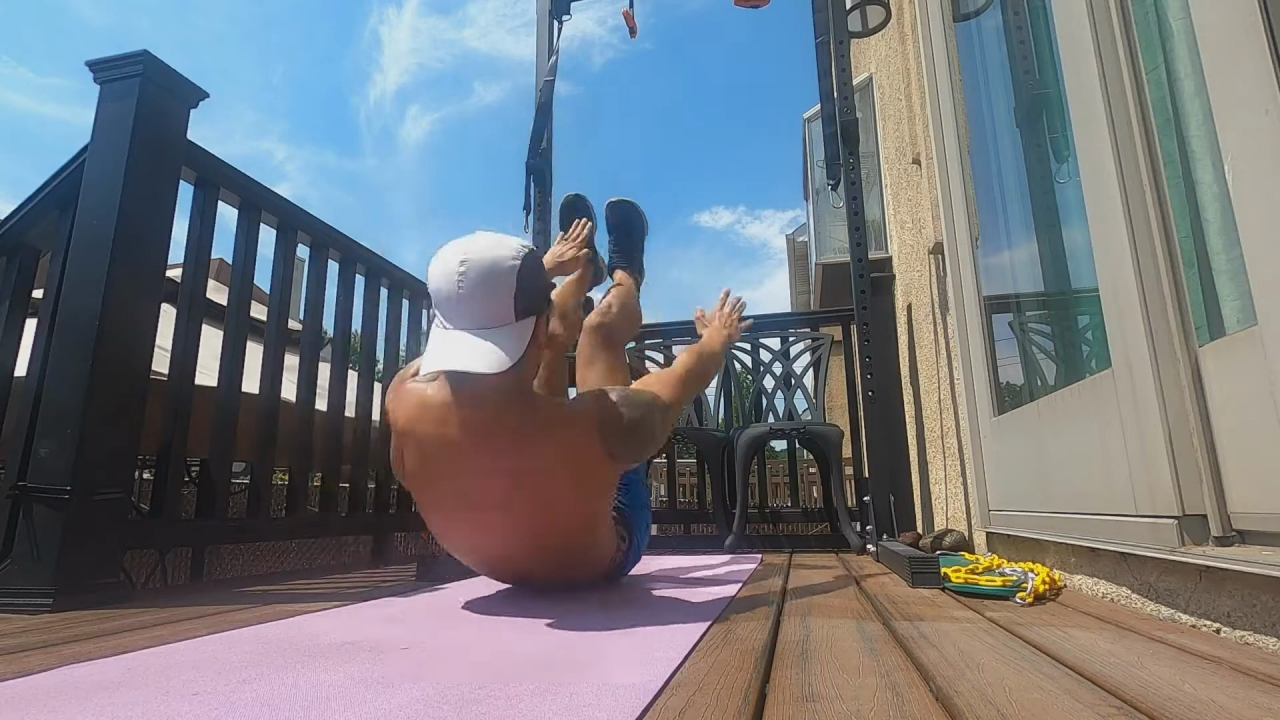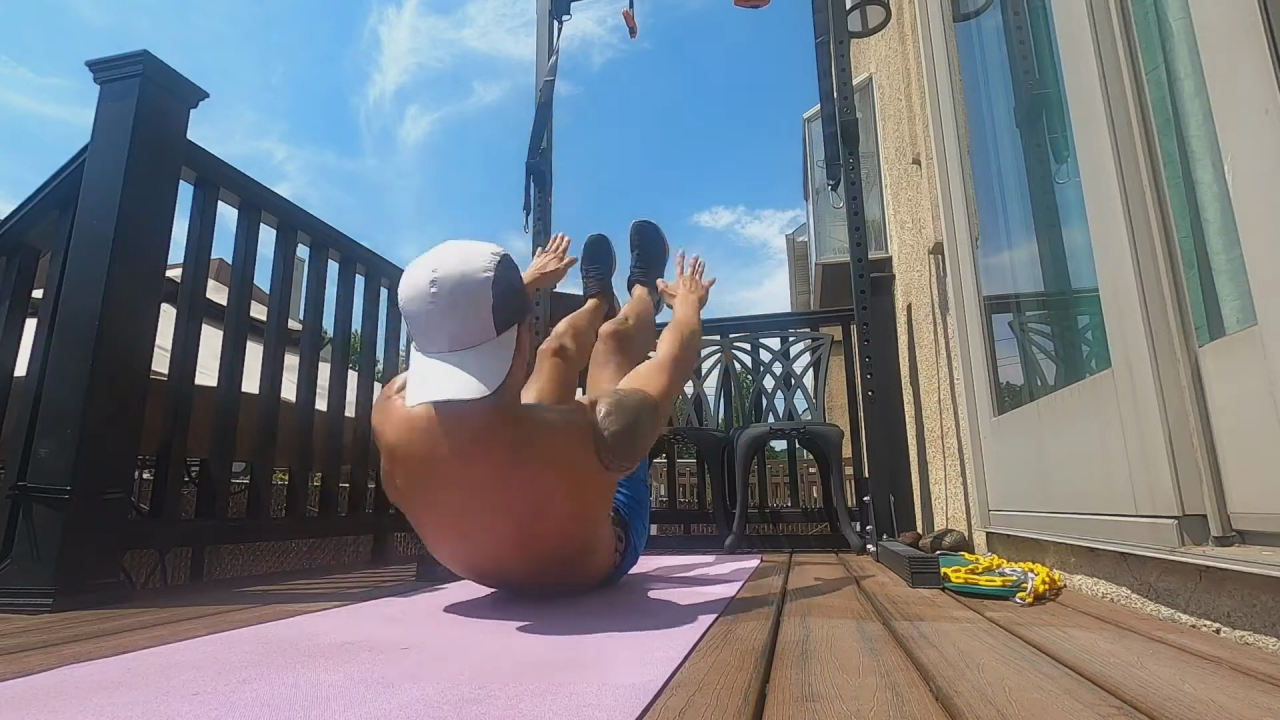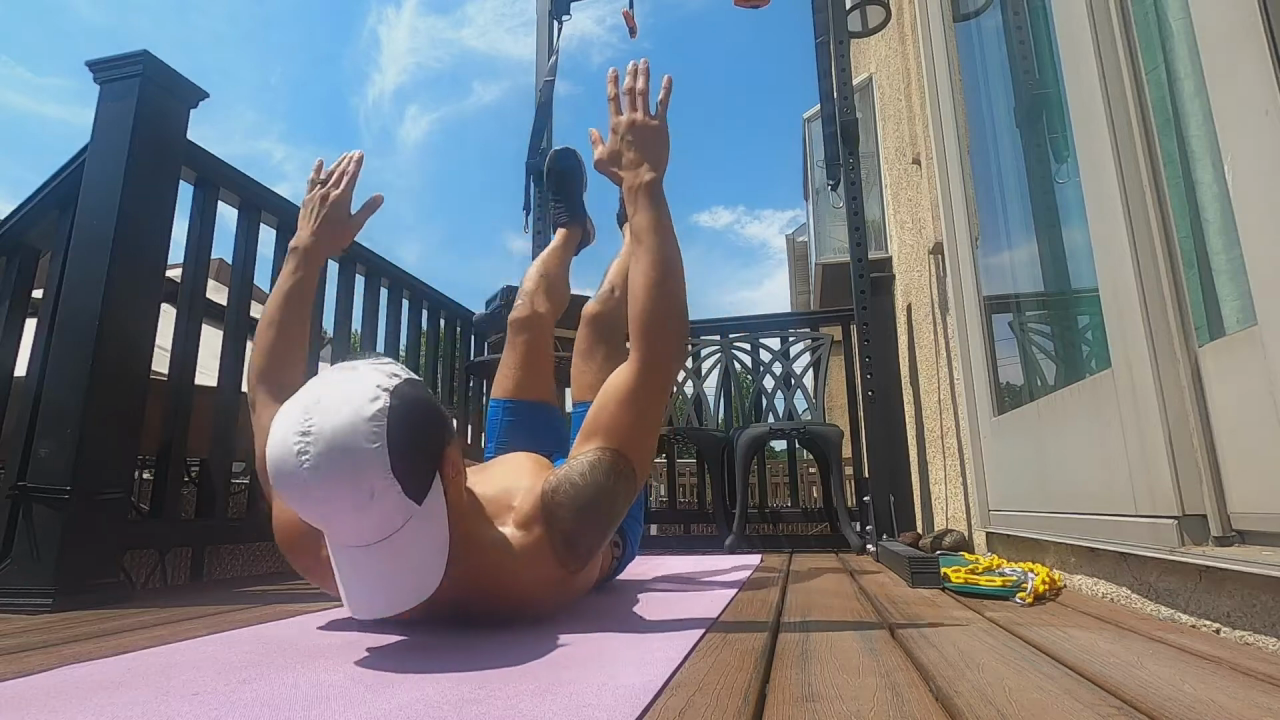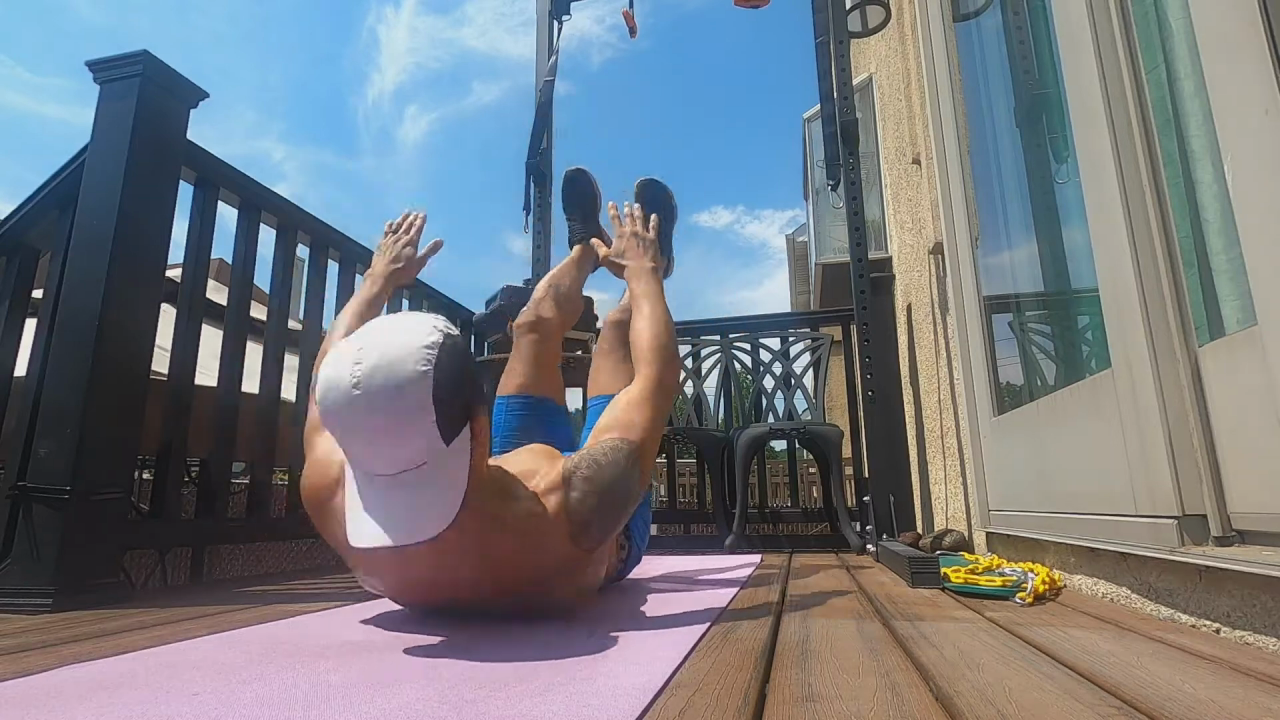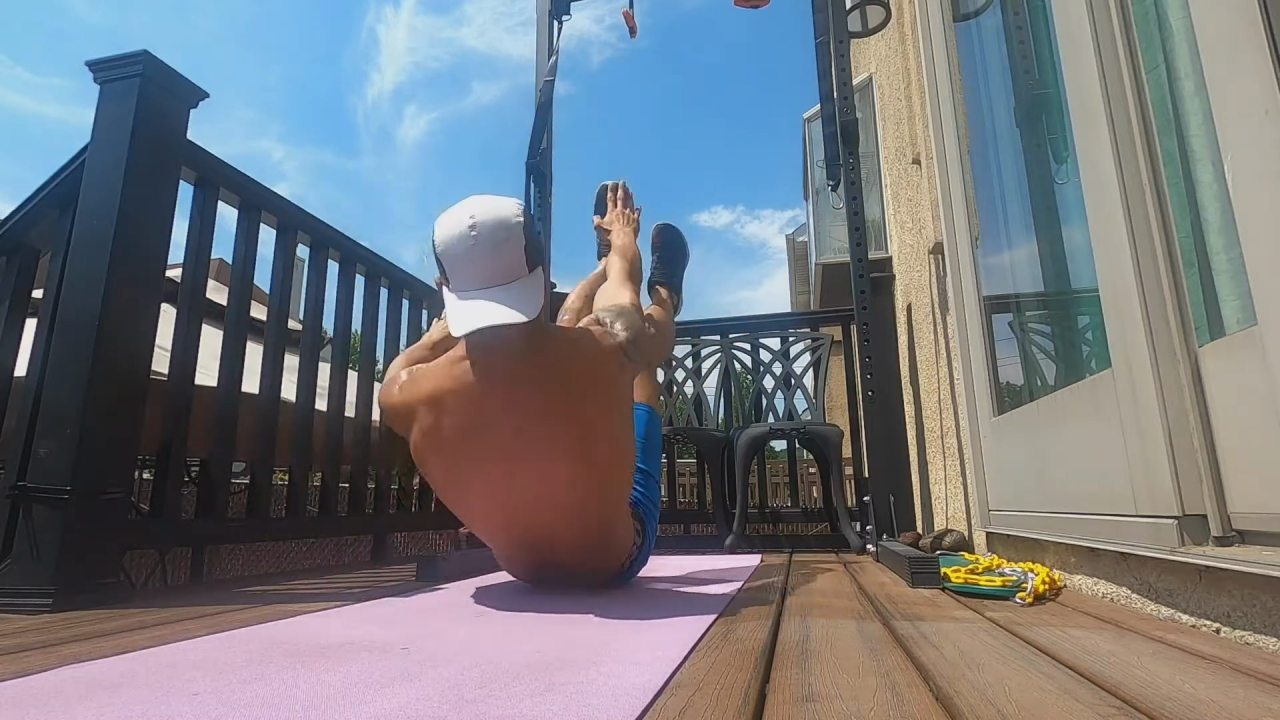
dt=0.4s
person 1, frame 1
left shoulder: (406, 401)
right shoulder: (594, 426)
left elbow: (470, 324)
right elbow: (684, 379)
left wrist: (546, 267)
right wrist: (718, 337)
left hip: (510, 556)
right hip: (599, 561)
left knee: (561, 326)
right knee: (603, 328)
left ankle: (582, 271)
right ankle: (624, 276)
person 1, frame 2
left shoulder: (392, 412)
right shoulder: (588, 434)
left elbow: (457, 327)
right elbow: (672, 365)
left wrist: (527, 283)
right wrist: (686, 304)
right hip: (594, 562)
left knee: (559, 348)
right knee: (616, 336)
left ankle: (599, 303)
right ankle: (643, 291)
person 1, frame 3
left shoulder: (306, 540)
right shoulder: (550, 542)
left elbow: (267, 385)
right elbow: (659, 355)
left wrist: (306, 248)
right wrist: (643, 183)
right hip: (592, 545)
left knee: (528, 318)
right knee: (601, 319)
left ankle: (570, 233)
right ankle: (635, 225)
person 1, frame 4
left shoulder: (335, 507)
right shoulder: (572, 511)
left elbow: (329, 385)
right elbow: (657, 378)
left wrist: (377, 284)
right wrist: (643, 268)
left knee: (535, 323)
right knee: (619, 329)
left ankle: (585, 250)
right ankle: (655, 259)
person 1, frame 5
left shoulder: (409, 393)
right shoulder: (604, 347)
right elbow: (626, 280)
left wrist: (445, 324)
right wrist: (623, 239)
left hip: (521, 564)
right hip: (610, 562)
left ankle: (603, 260)
right ankle: (665, 300)
